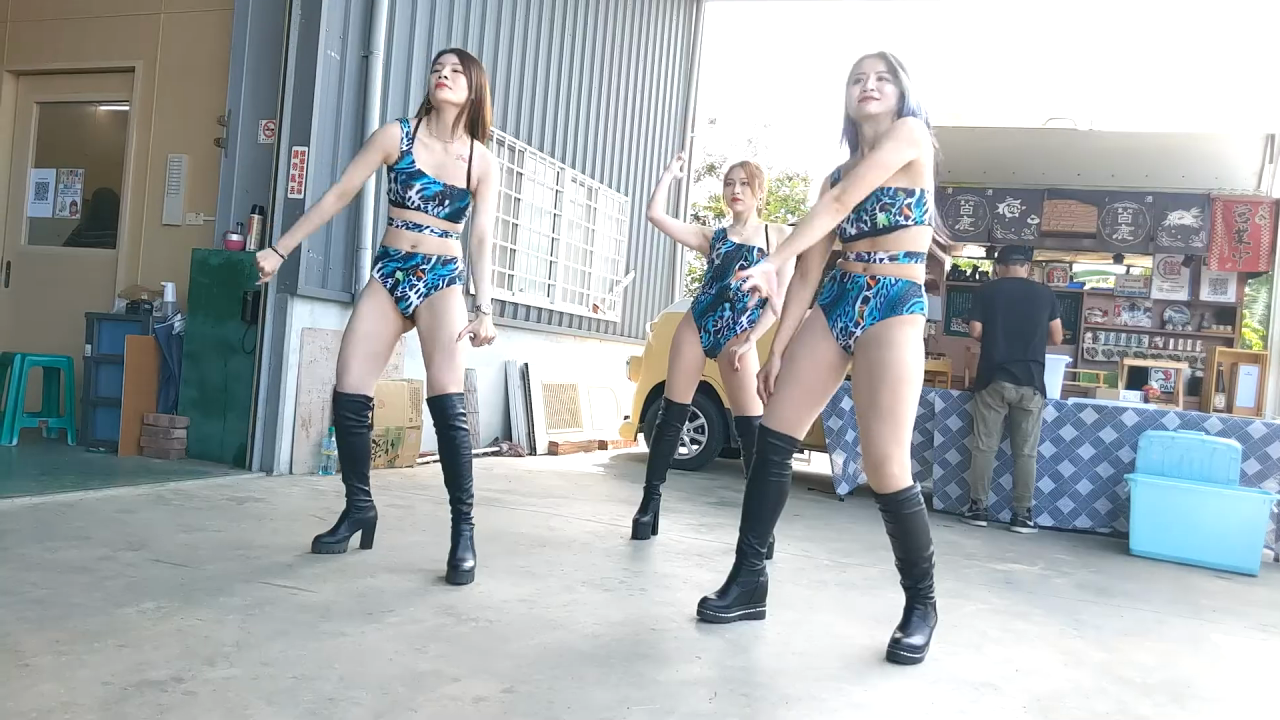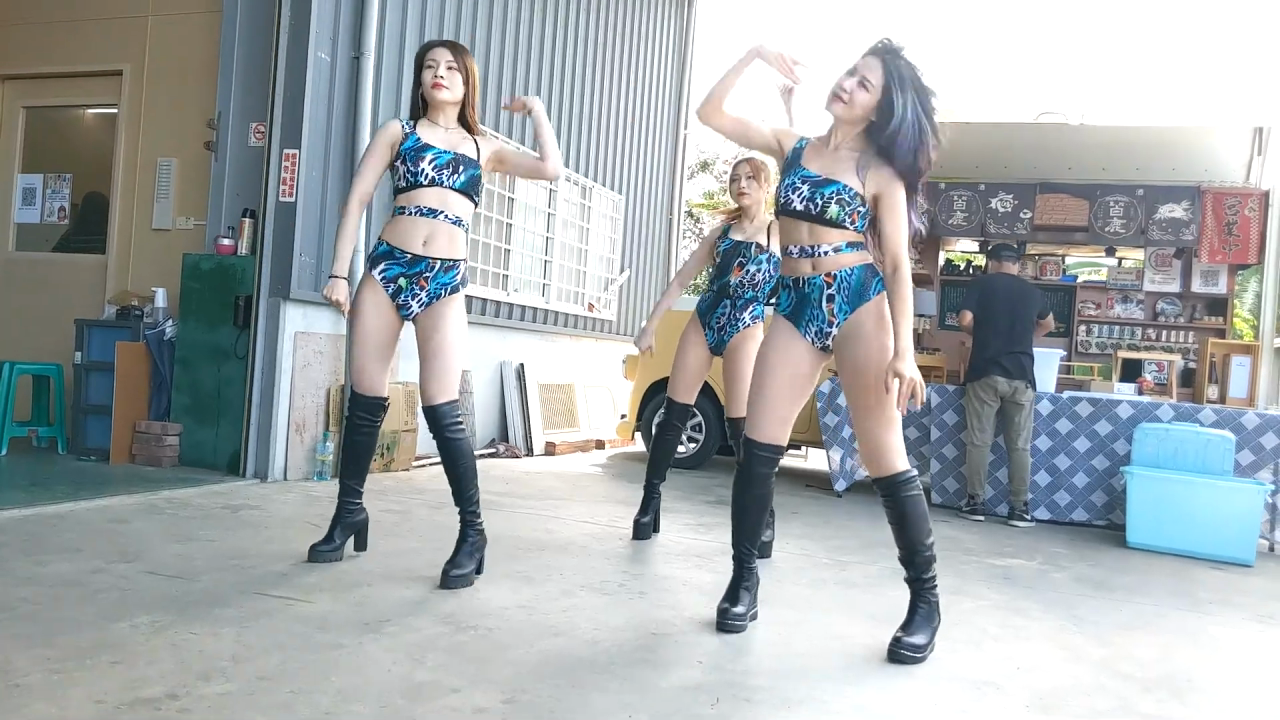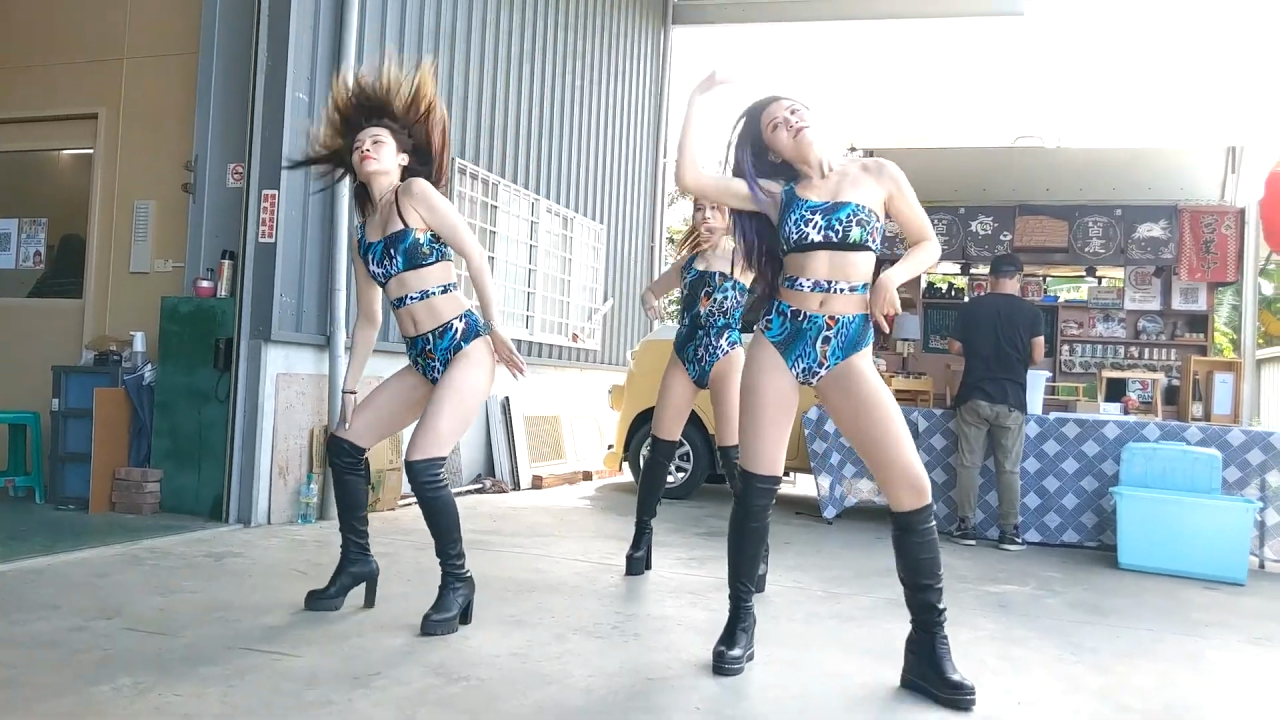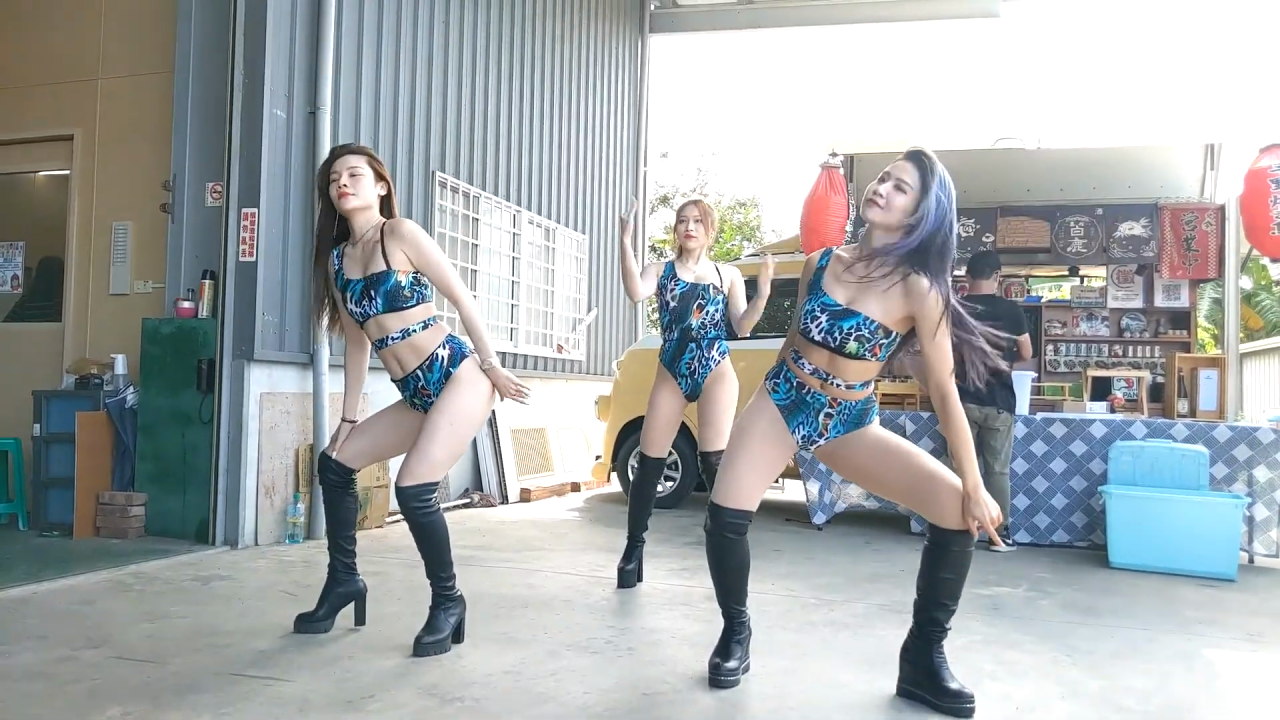
dt=0.7s
person 1, frame 1
left shoulder: (913, 136)
right shoulder: (837, 178)
left elbow: (839, 203)
right elbow: (810, 268)
left wrist: (772, 261)
right wrist: (777, 346)
left hip: (895, 312)
right hip: (834, 304)
left knee: (886, 468)
right knee: (772, 440)
left ankle: (921, 605)
right ankle: (748, 579)
person 1, frame 2
left shoulder: (884, 168)
right shoulder: (793, 148)
left elbow: (897, 263)
right elbow: (711, 112)
left wrist: (902, 352)
right wrist: (749, 57)
left hip: (858, 305)
right hip: (793, 306)
left knee: (886, 456)
right knee: (760, 447)
left ankle: (924, 601)
right ankle: (743, 580)
person 1, frame 3
left shoulder: (880, 175)
right shoulder: (774, 194)
left elbow: (928, 243)
right elbow: (690, 179)
left wrist: (894, 275)
right wrist: (698, 97)
left hip: (848, 347)
right hip: (781, 339)
left knee: (910, 485)
right knee: (756, 484)
left ankle: (929, 647)
right ankle: (740, 619)
person 1, frame 4
left shoulder: (919, 289)
right shoulder: (821, 261)
left elbow: (944, 391)
left wrist: (973, 487)
left hip: (851, 422)
right hip: (782, 402)
left knee: (958, 511)
right knee: (726, 513)
left ankle: (923, 658)
right ankle: (735, 631)
person 2, frame 1
left shoulder: (480, 160)
right shoulder: (396, 135)
left elbow: (481, 239)
right elbow: (339, 195)
left wrist: (483, 310)
right wrist: (282, 247)
left hip: (440, 281)
right hip: (389, 275)
left knee: (447, 403)
right knee: (348, 399)
left ankle: (463, 529)
right ankle: (359, 507)
person 2, frame 2
left shoulder: (483, 147)
right shoulder: (398, 132)
left elbow: (550, 170)
right elbow: (357, 200)
left wrist: (536, 115)
right wrist: (338, 274)
left hip: (445, 284)
right hip: (388, 272)
left knee: (444, 411)
right knee: (366, 401)
left ankle: (472, 533)
right ankle: (349, 514)
person 2, frame 3
left shoulder: (418, 192)
right shoulder: (364, 233)
left elbow: (474, 254)
right elbow: (368, 319)
left wrist: (495, 330)
right wrist: (350, 390)
left hip: (464, 345)
right hip: (422, 358)
left knee: (422, 462)
right knee: (344, 444)
left ankle: (456, 581)
right ankle: (356, 560)
person 2, frame 4
left shoulder: (403, 234)
right shoulder: (335, 259)
left elbow: (457, 296)
right elbow: (356, 343)
left wrist: (488, 363)
right wrist: (347, 413)
left hip: (456, 378)
right hip: (416, 395)
left knee: (413, 488)
right knee: (333, 461)
left ankle: (447, 603)
right ankle: (343, 581)
person 3, frame 1
left shoulder: (779, 237)
right shoulder: (711, 236)
left elbow: (780, 299)
right elbow: (655, 215)
left wrist: (749, 340)
right wrist: (671, 171)
left hip: (739, 336)
right hip: (696, 327)
left knee: (751, 428)
right knee: (671, 416)
right ankle: (650, 501)
person 3, frame 2
left shoulder: (779, 230)
right shoulder: (718, 233)
right elbow: (682, 280)
right wrist: (650, 322)
left hip: (745, 331)
right hip: (701, 326)
left knee: (741, 426)
right knee: (673, 415)
left ankle: (762, 516)
right ankle: (650, 500)
person 3, frame 3
left shoulder: (743, 258)
right shoulder: (685, 263)
right elbow: (652, 290)
right wrist: (648, 300)
left hip: (726, 361)
right hip: (683, 361)
left knee: (733, 456)
right knee: (659, 449)
right ankle: (642, 534)
person 3, frame 4
left shoulder: (726, 274)
right shoulder: (659, 271)
left elbow: (744, 326)
right elbow: (635, 293)
left wrist: (762, 288)
right wrist: (626, 240)
left hip: (715, 373)
right hip: (671, 375)
left knee: (714, 460)
right knee: (648, 461)
right ankle: (633, 549)
person 4, frame 1
left shoulder: (986, 291)
right shoulder: (1045, 294)
left elbow: (975, 331)
right elbow: (1057, 338)
left hip: (993, 379)
right hip: (1030, 381)
left knee: (984, 447)
right knee: (1026, 452)
left ankle: (978, 508)
right ankle: (1022, 514)
person 4, frame 2
left shoulder: (980, 283)
right shoulder: (1033, 292)
left elbow: (965, 321)
right elbow: (1047, 326)
left hip: (985, 372)
right hip: (1021, 375)
left knee: (978, 441)
right knee: (1019, 445)
left ankle: (975, 502)
right ankle: (1019, 508)
person 4, frame 3
left shoulder: (971, 308)
right shoulder: (1031, 312)
left elbow: (955, 348)
right elbow: (1037, 358)
left hip: (973, 397)
right hip: (1010, 400)
left knee: (968, 464)
right knee: (1009, 468)
left ankle: (966, 526)
right ankle: (1009, 531)
person 4, frame 4
right shoulder: (1010, 309)
right elbow: (1026, 354)
left hip: (963, 400)
right hip: (999, 402)
right knee: (998, 469)
right ankle: (1000, 533)
